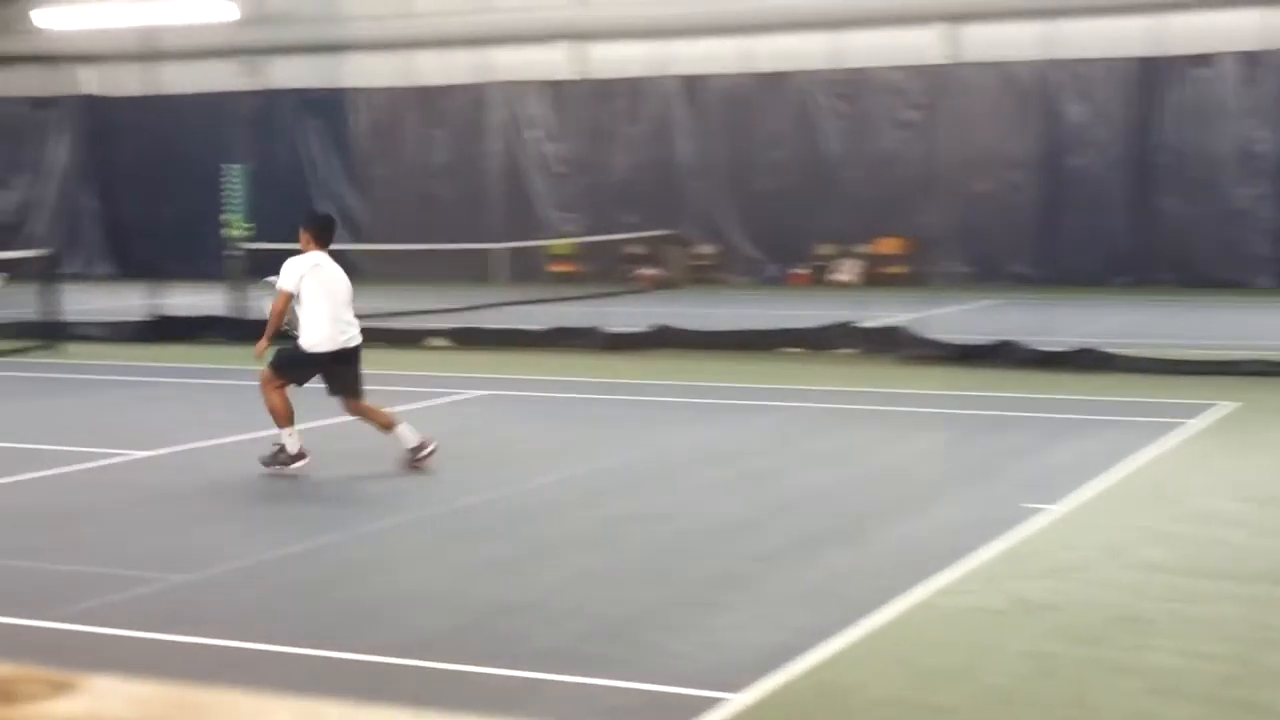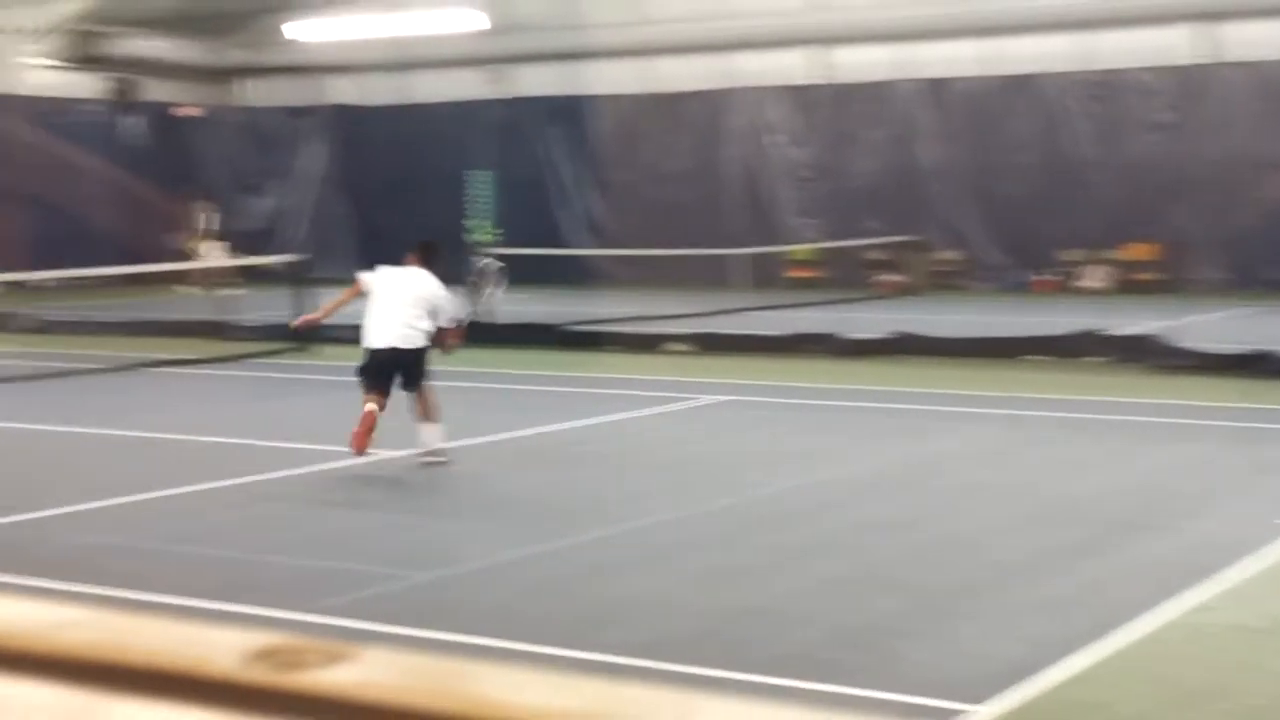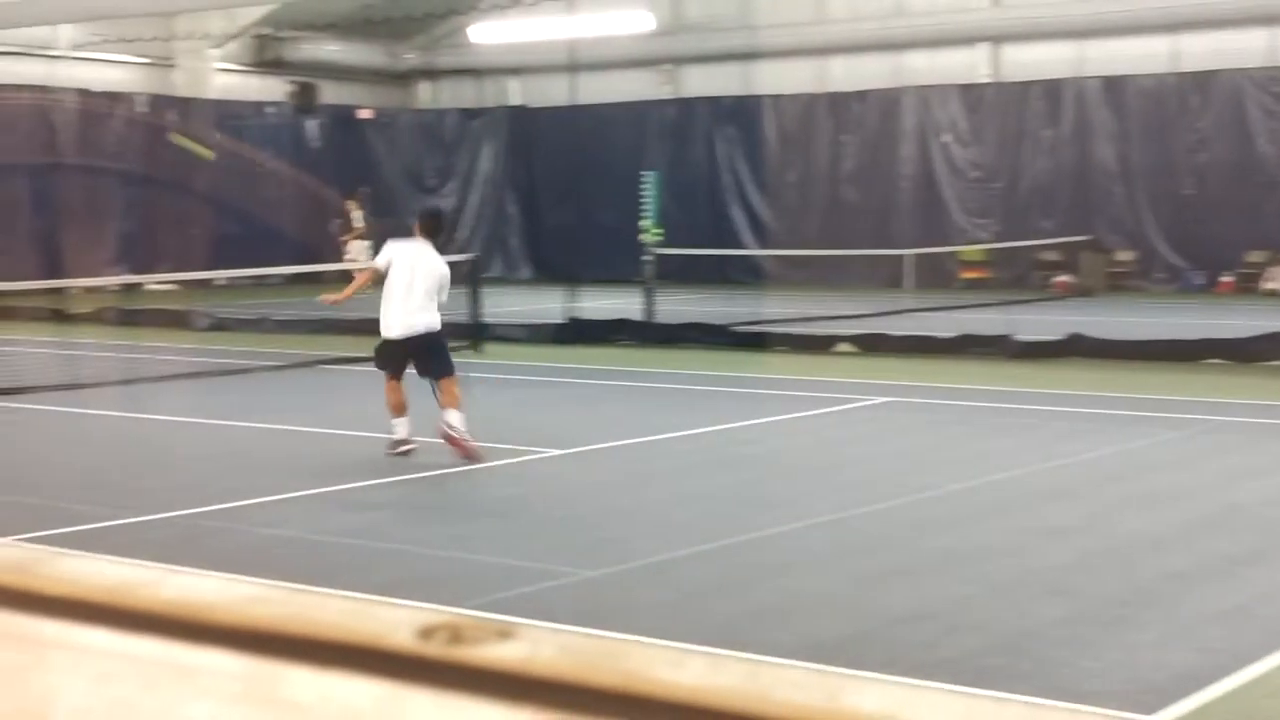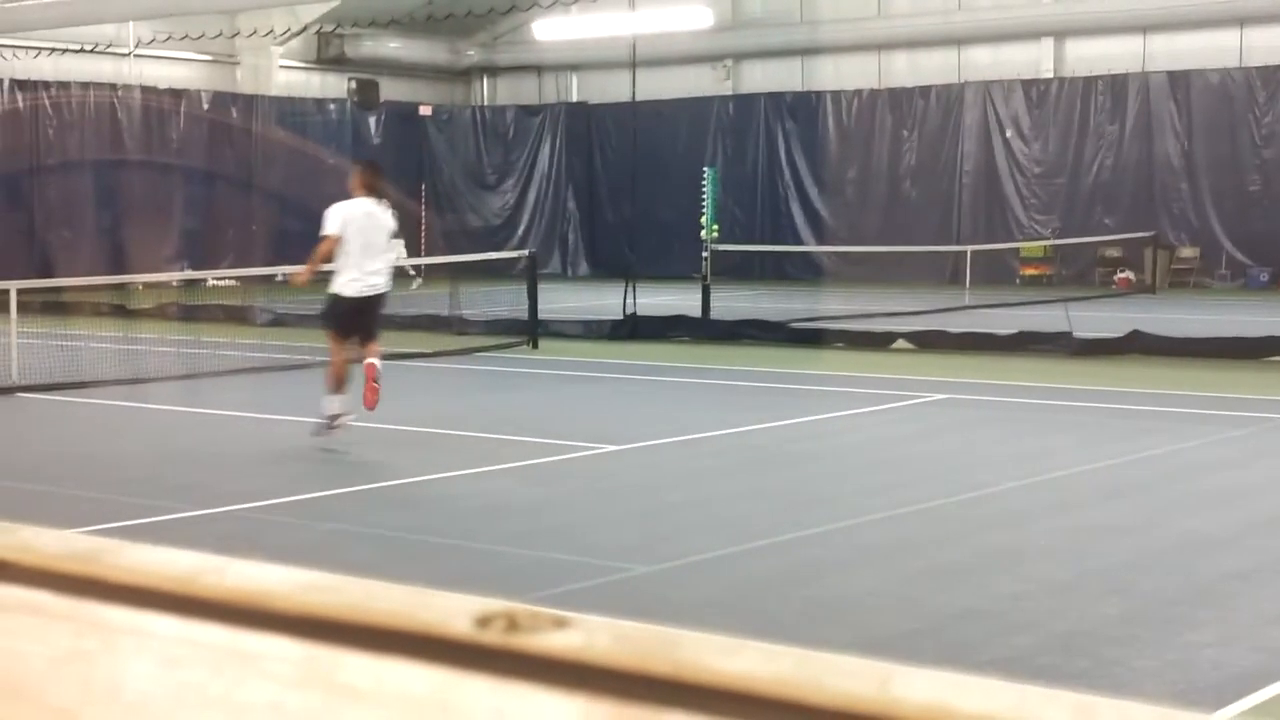
dt=0.3s
person 1, frame 1
left shoulder: (296, 264)
right shoulder: (338, 272)
left elbow: (279, 308)
left wrist: (266, 338)
left hip: (317, 344)
right hip: (350, 343)
left knee: (270, 382)
right knee: (354, 404)
left ankle: (291, 449)
right ankle: (416, 444)
person 1, frame 2
left shoulder: (385, 273)
right shoulder: (440, 292)
left elbow: (352, 292)
right elbow: (445, 338)
left wrist: (320, 315)
right wrist: (445, 342)
left hip: (379, 344)
right hip: (414, 344)
left knee: (375, 397)
right knee: (420, 391)
left ankle: (370, 413)
right ankle: (434, 446)
person 1, frame 3
left shoulder: (394, 248)
right shoulder: (442, 267)
left elbow: (371, 275)
left wrist: (343, 296)
left hip: (395, 329)
right hip: (428, 329)
left knee: (392, 379)
right knee: (448, 384)
left ankle: (402, 436)
right ankle: (455, 427)
person 1, frame 4
left shoulder: (341, 210)
right shoulder: (387, 216)
left elbow: (327, 247)
left wrist: (307, 272)
left hip: (348, 289)
right hip: (376, 288)
left knee: (338, 347)
right knee: (368, 342)
left ankle: (334, 410)
right ankle: (372, 368)
